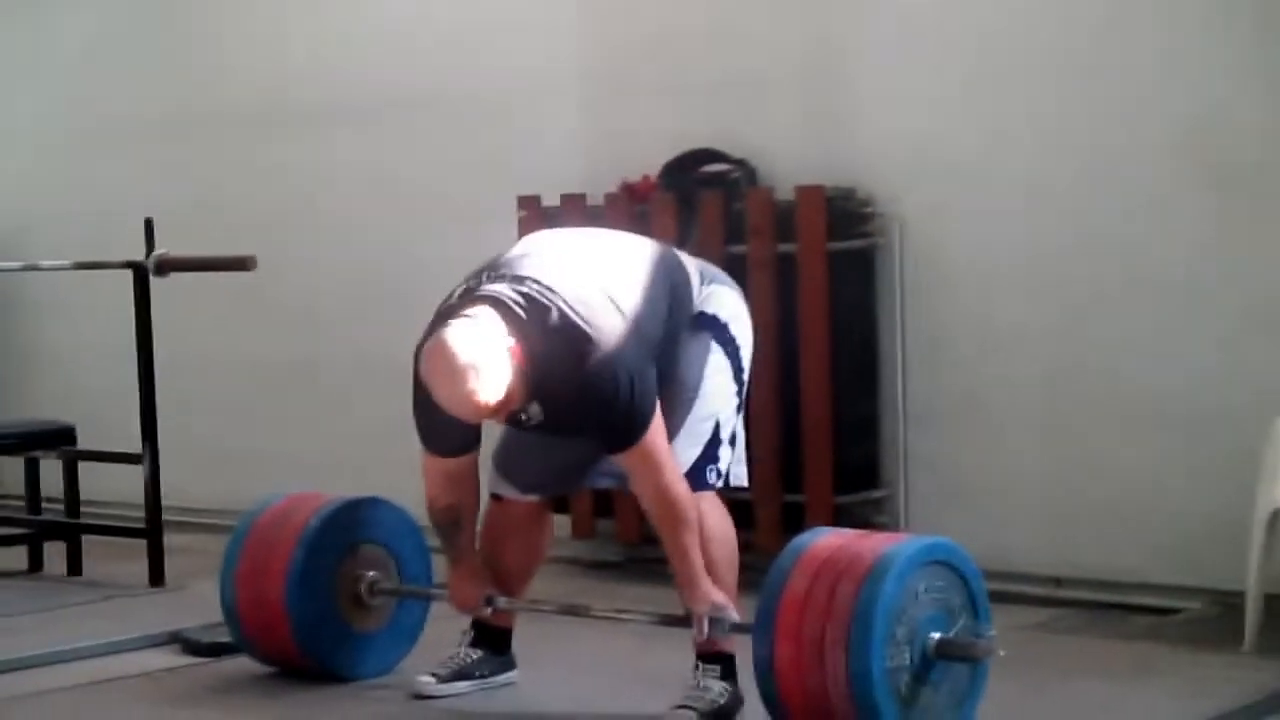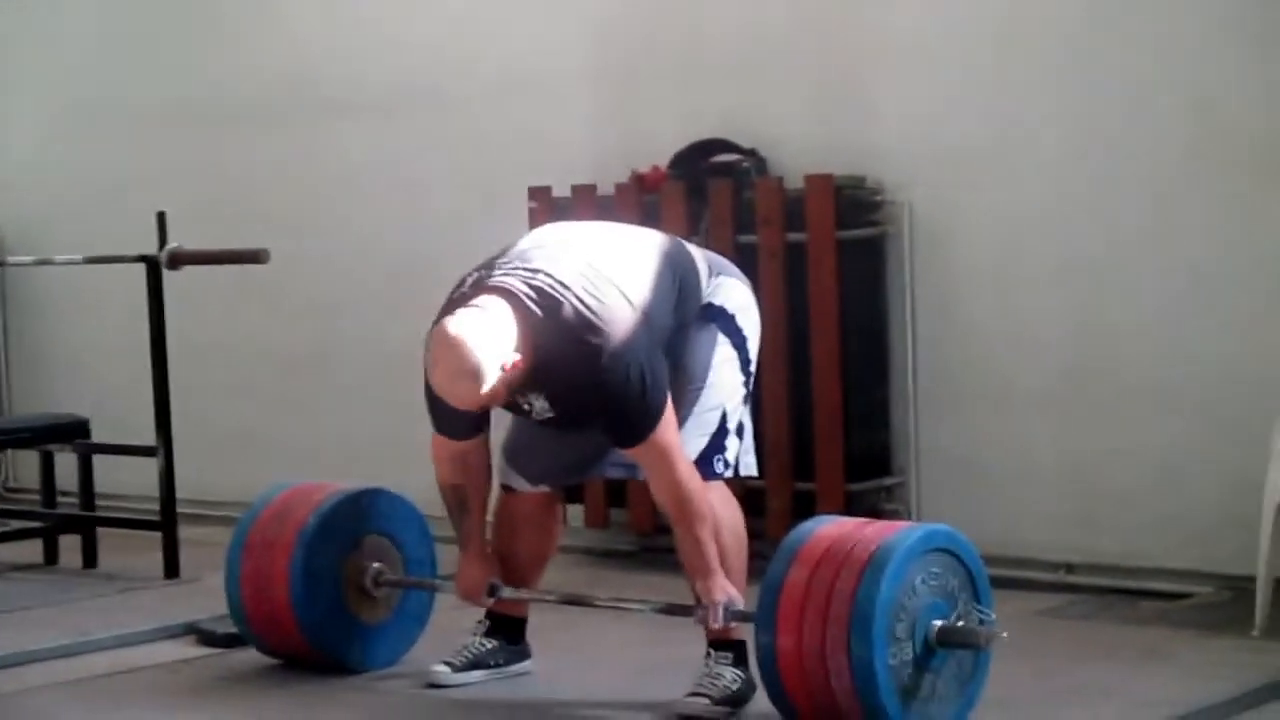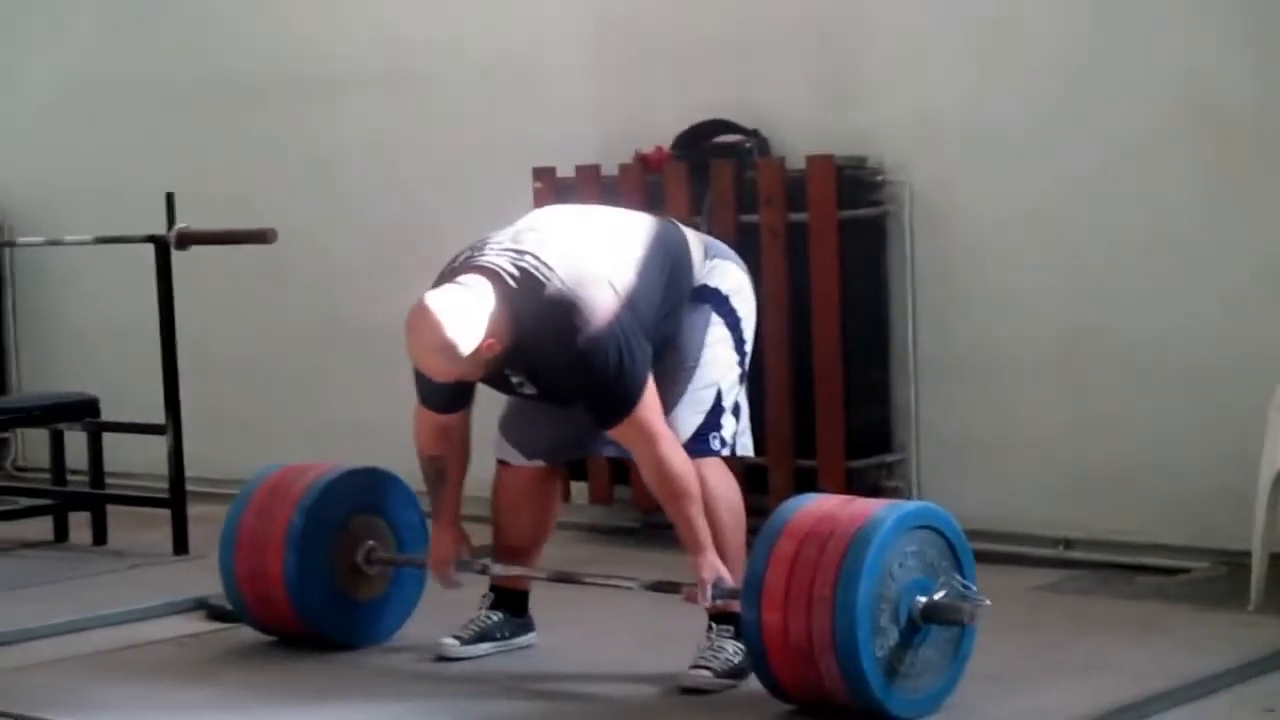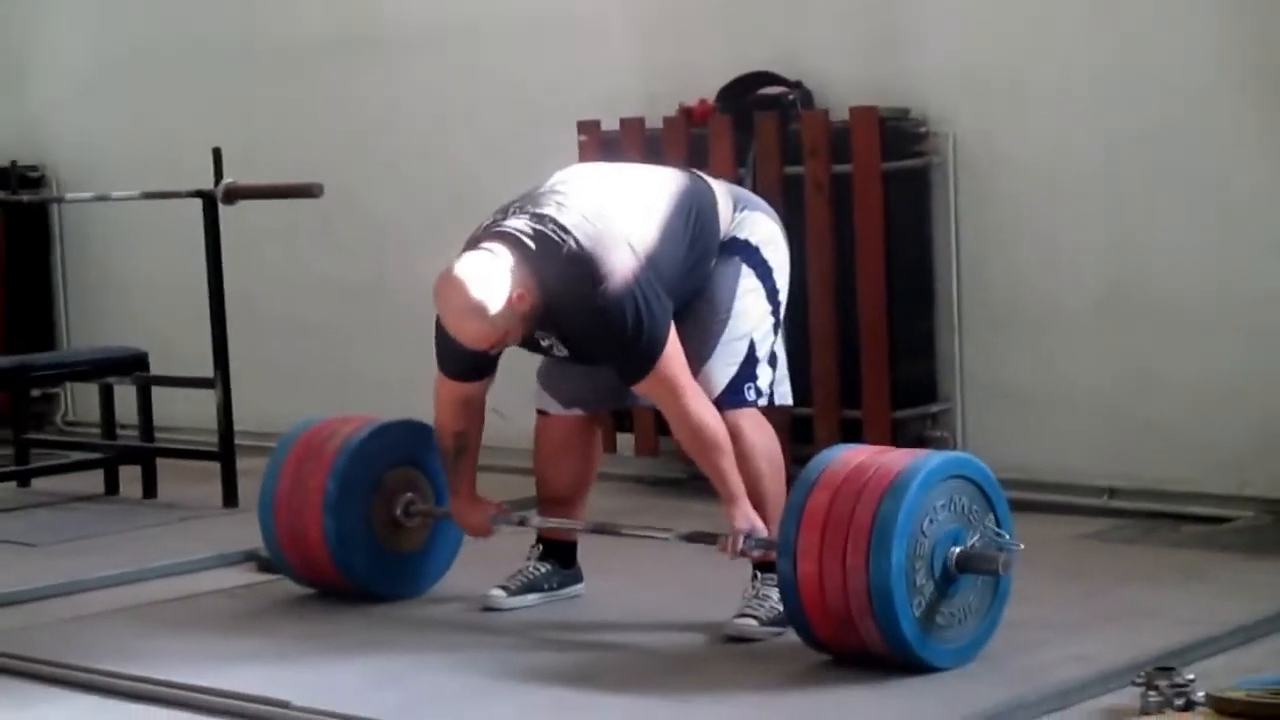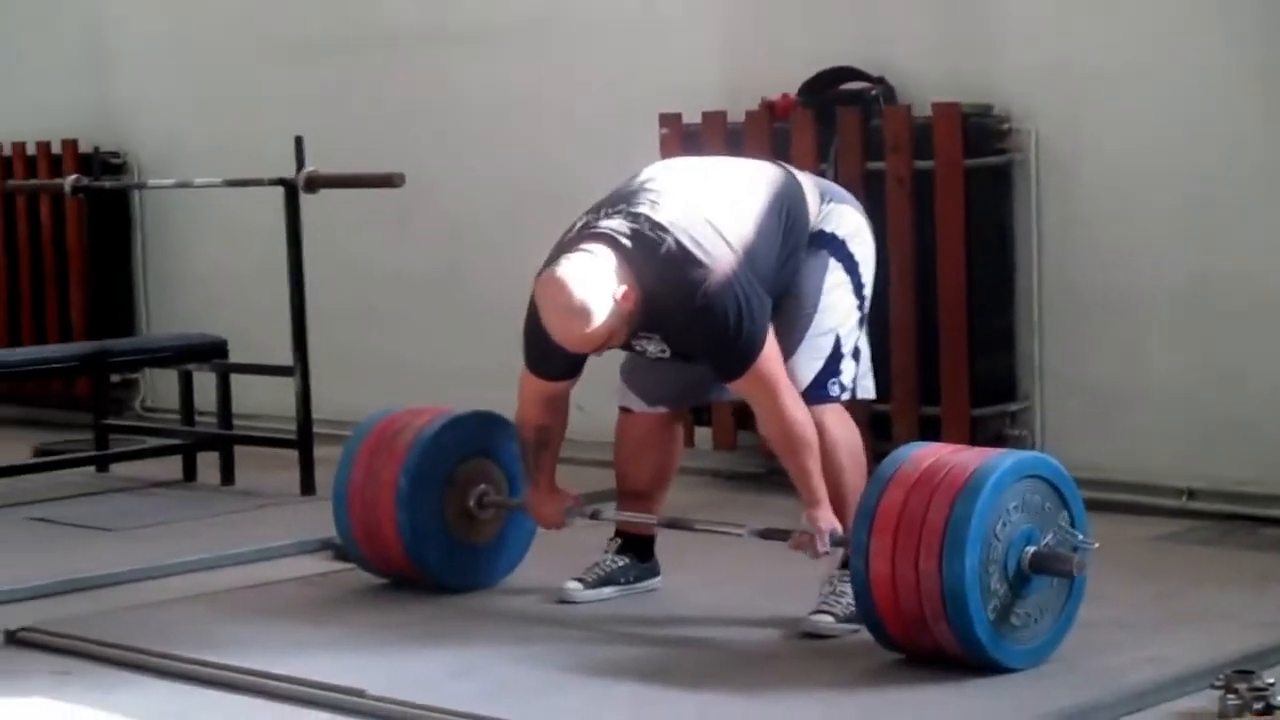
dt=0.4s
person 1, frame 1
left shoulder: (599, 356)
right shoulder: (442, 365)
left elbow: (654, 480)
right elbow: (447, 477)
left wrist: (695, 583)
right wrist: (464, 568)
left knee: (689, 480)
right knee: (515, 485)
left ankle: (716, 672)
right ankle: (489, 646)
person 1, frame 2
left shoulder: (605, 349)
right shoulder: (455, 345)
left elbow: (668, 472)
right elbow: (458, 455)
left wrist: (709, 576)
right wrist: (474, 551)
left knee: (697, 470)
right knee: (525, 475)
left ankle: (728, 658)
right ankle: (504, 636)
person 1, frame 3
left shoulder: (585, 334)
right shoulder: (445, 325)
left elbow: (654, 449)
right elbow: (440, 427)
left wrist: (701, 553)
right wrist: (445, 526)
left hip: (699, 290)
left knee: (694, 450)
right knee: (522, 451)
left ankle: (730, 630)
right ankle: (507, 608)
person 1, frame 4
left shoulder: (609, 293)
right shoulder: (471, 297)
left elbow: (680, 402)
right elbow: (457, 399)
left wrist: (735, 504)
right wrist: (462, 496)
left hip: (732, 240)
left knee: (730, 403)
right knee: (561, 402)
left ankle: (774, 578)
right ankle: (556, 558)
person 1, frame 5
left shoulder: (709, 290)
right shoulder: (563, 294)
left elbow: (774, 401)
right elbow: (541, 396)
left wrist: (816, 506)
right wrist: (540, 487)
left hip: (818, 234)
left knee: (813, 397)
right knee: (644, 397)
left ankle: (851, 574)
right ankle: (633, 553)
